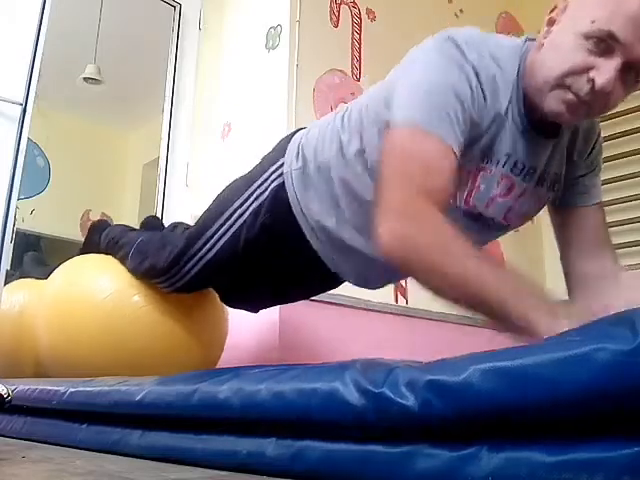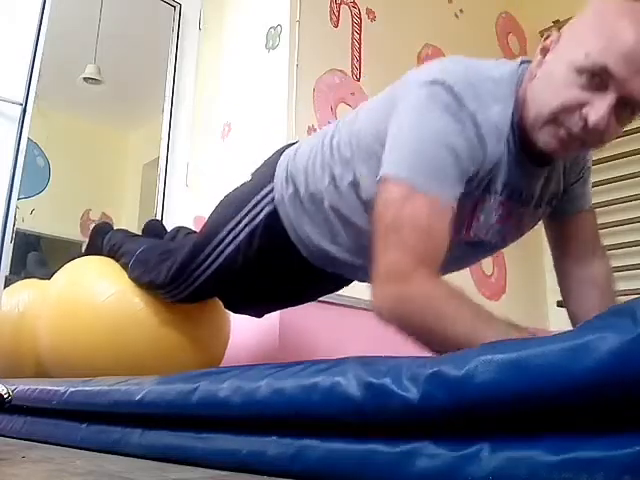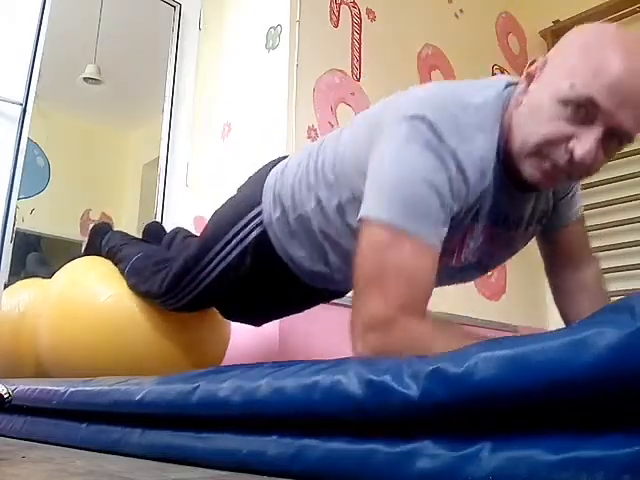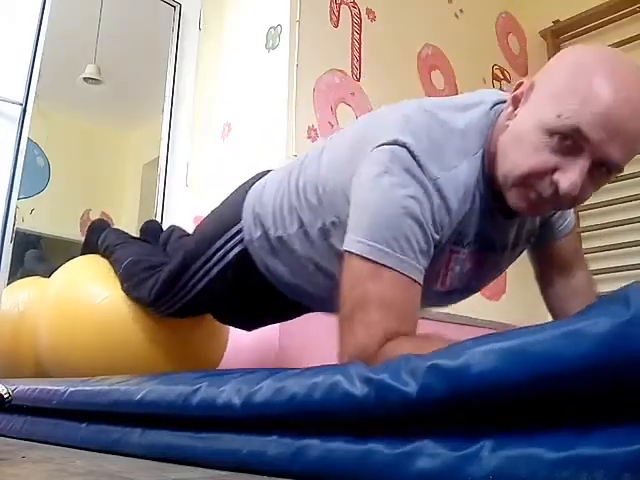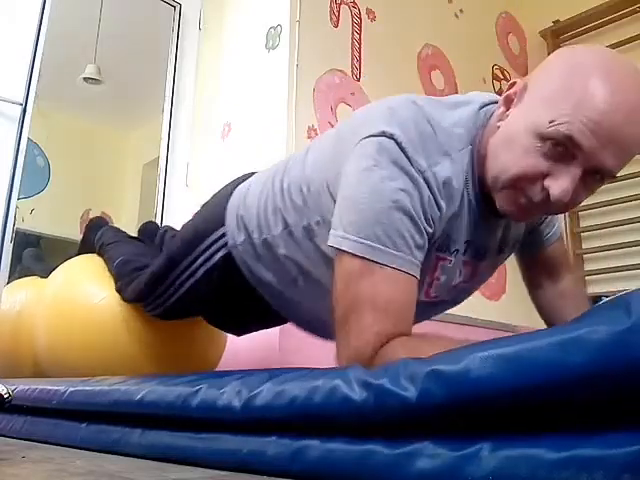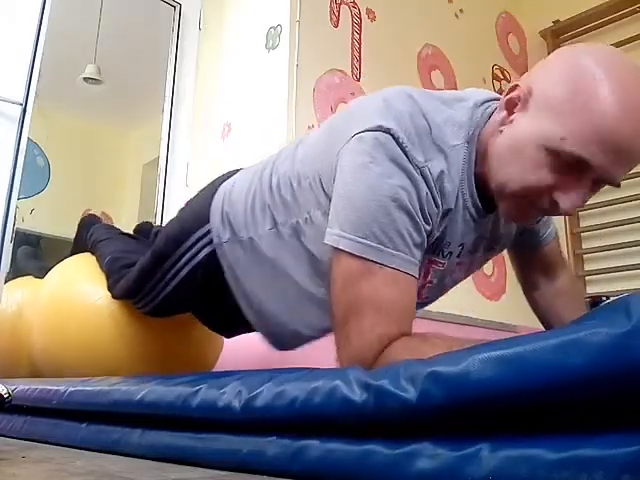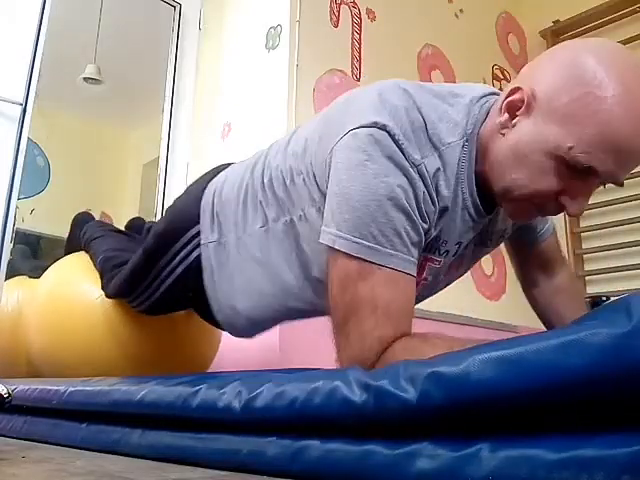
dt=0.1s
person 1, frame 1
left shoulder: (579, 136)
right shoulder: (461, 66)
left elbow: (592, 257)
right elbow: (404, 229)
right wrist: (556, 320)
left hip: (338, 250)
right hip: (294, 195)
left knee: (236, 293)
right knee: (173, 271)
left ankle: (160, 235)
right ankle: (111, 237)
person 1, frame 2
left shoulder: (567, 147)
right shoulder: (450, 104)
left elbow: (584, 262)
right elbow: (401, 290)
left hip: (337, 259)
right hip: (291, 208)
left knee: (239, 299)
right knee: (170, 277)
left ankle: (170, 236)
right ankle: (113, 241)
person 1, frame 3
left shoulder: (558, 160)
right shoulder: (433, 135)
left elbow: (575, 271)
right elbow: (379, 332)
left hip: (331, 266)
right hip: (279, 223)
left knee: (237, 308)
right knee: (167, 286)
left ankle: (169, 239)
right ankle: (111, 243)
person 1, frame 4
left shoulder: (546, 176)
right shoulder: (413, 158)
left elbow: (566, 273)
right elbow: (368, 355)
right hip: (261, 239)
left knee: (228, 313)
right knee: (157, 291)
left ankle: (166, 240)
right ankle: (109, 240)
person 1, frame 5
left shoulder: (540, 176)
right shoulder: (402, 154)
left elbow: (555, 278)
right elbow: (367, 358)
right hip: (245, 240)
left knee: (223, 319)
right knee: (148, 290)
left ankle: (162, 239)
right ankle: (105, 239)
person 1, frame 6
left shoulder: (527, 165)
right shoulder: (396, 148)
left elbow: (547, 275)
right elbow: (369, 358)
right hip: (229, 238)
left knee: (211, 317)
right knee: (137, 289)
left ankle: (147, 239)
right ankle: (98, 235)
person 1, frame 7
left shoulder: (525, 157)
right shoulder: (392, 145)
left elbow: (546, 272)
right elbow: (369, 360)
right hip: (219, 230)
left knee: (202, 312)
right knee: (130, 287)
left ankle: (140, 234)
right ankle: (92, 233)
